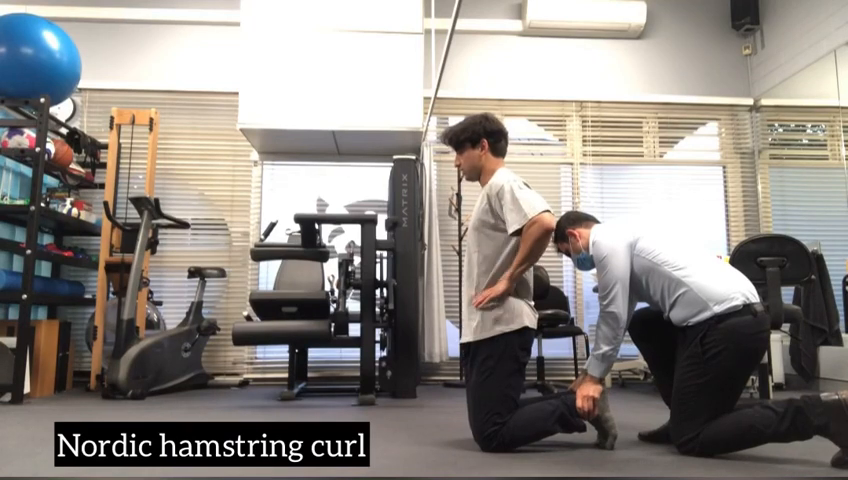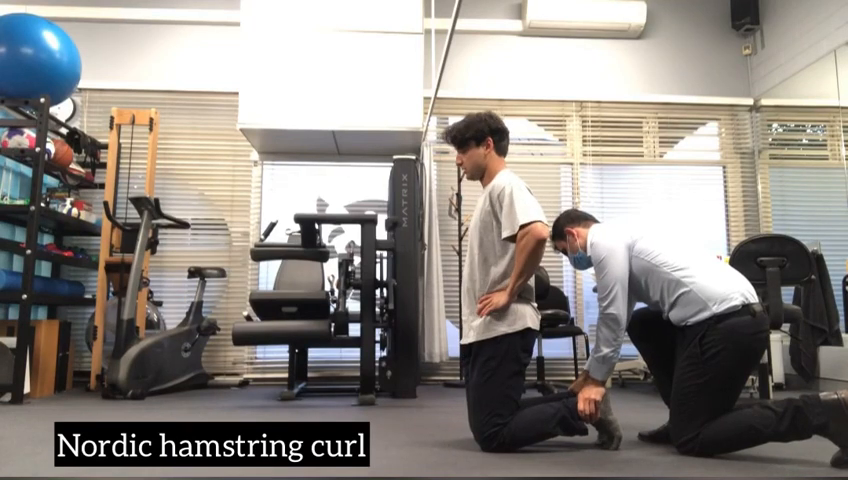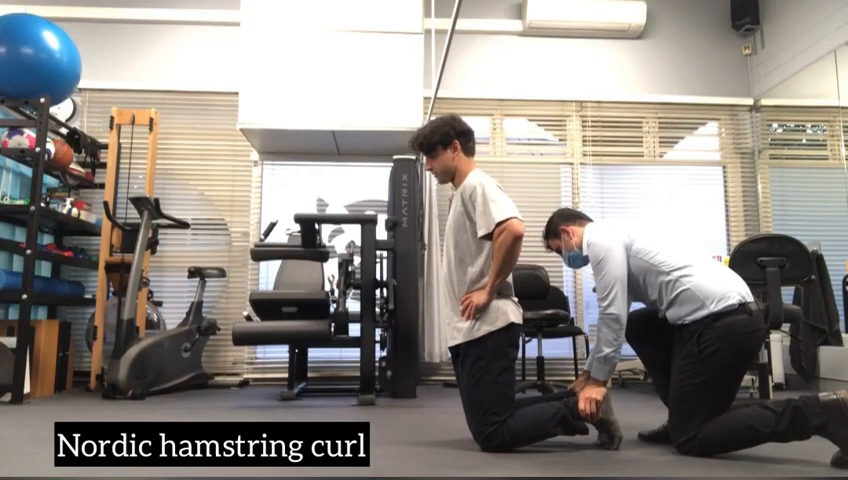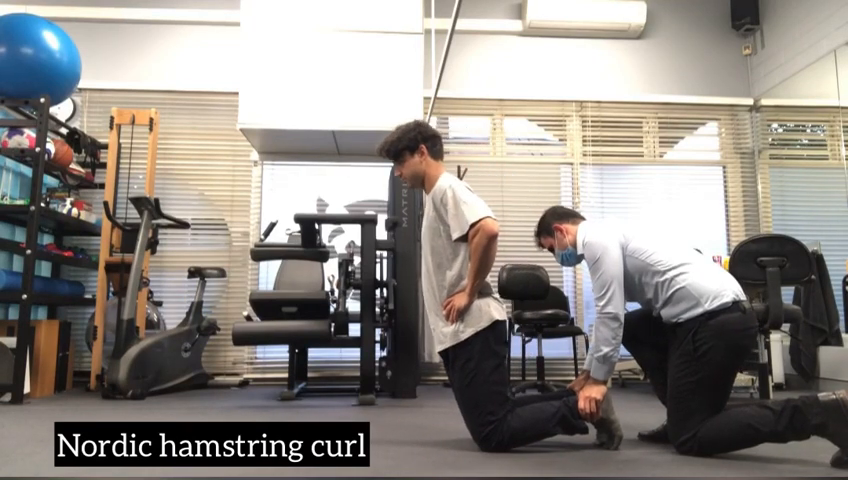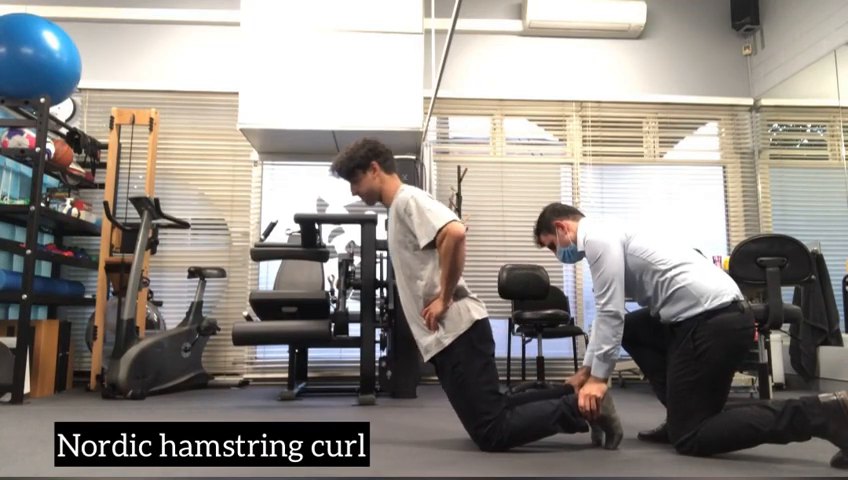
dt=1s
person 1, frame 1
left shoulder: (504, 184)
right shoulder: (491, 190)
left elbow: (544, 223)
left wrist: (508, 280)
left hip: (501, 325)
right hip: (483, 326)
left knee: (492, 434)
right knee: (490, 423)
left ankle: (581, 404)
right ankle: (577, 402)
person 1, frame 2
left shoulder: (505, 186)
right shoulder: (490, 192)
left elbow: (537, 233)
left wrist: (510, 292)
left hip: (502, 328)
right hip: (483, 329)
left knee: (493, 434)
right knee: (489, 424)
right ankle: (579, 402)
person 1, frame 3
left shoulder: (477, 185)
right shoulder: (463, 193)
left elbow: (513, 230)
left wrist: (490, 290)
left hip: (487, 325)
right hip: (471, 328)
left knee: (493, 434)
right knee: (491, 423)
right ankle: (578, 402)
person 1, frame 4
left shoulder: (447, 189)
right shoulder: (436, 196)
left elbow: (488, 230)
left wrist: (469, 292)
left hip: (472, 327)
right hip: (459, 330)
left knee: (493, 434)
right knee: (492, 420)
right ankle: (577, 401)
person 1, frame 5
left shoulder: (407, 200)
right shoulder: (398, 209)
left elbow: (455, 233)
left wrist: (444, 298)
left hip: (455, 329)
right hip: (446, 334)
left knee: (492, 433)
right knee: (492, 418)
right ankle: (577, 396)
person 2, frame 1
left shoulder: (606, 240)
right shoulder: (622, 240)
left elbow: (612, 316)
right elbow: (619, 317)
left wrist: (594, 377)
right wrist: (588, 373)
left hip: (728, 325)
right hip: (735, 316)
left knee: (690, 438)
right knee: (642, 324)
left ankle: (822, 413)
right ankle: (684, 416)
person 2, frame 2
left shoulder: (605, 239)
right shoulder: (620, 239)
left elbow: (612, 317)
right elbow: (618, 318)
left wrist: (596, 380)
right wrist: (589, 372)
left hip: (727, 324)
right hip: (732, 315)
left knee: (691, 438)
right knee: (641, 324)
left ankle: (823, 413)
right ankle: (683, 417)
person 2, frame 3
left shoulder: (601, 239)
right shoulder: (612, 239)
left elbow: (612, 316)
right elbow: (617, 317)
left wrist: (597, 380)
right wrist: (588, 372)
left hip: (723, 324)
right hip: (724, 314)
left knee: (690, 439)
right knee: (636, 326)
left ankle: (821, 413)
right ankle: (683, 418)
person 2, frame 4
left shoulder: (597, 239)
right shoulder: (608, 238)
left elbow: (610, 314)
right elbow: (611, 315)
left wrist: (597, 379)
right wrist: (587, 372)
left hip: (715, 323)
right hip: (720, 313)
left knee: (689, 438)
right knee: (631, 328)
left ankle: (822, 412)
right ankle: (681, 415)
person 2, frame 5
left shoulder: (598, 236)
right shoulder: (608, 236)
left elbow: (611, 312)
right elbow: (607, 312)
left wrist: (598, 377)
right wrist: (586, 368)
left hip: (714, 322)
right hip: (715, 314)
left knee: (690, 438)
right knee: (630, 330)
right ankle: (681, 415)
